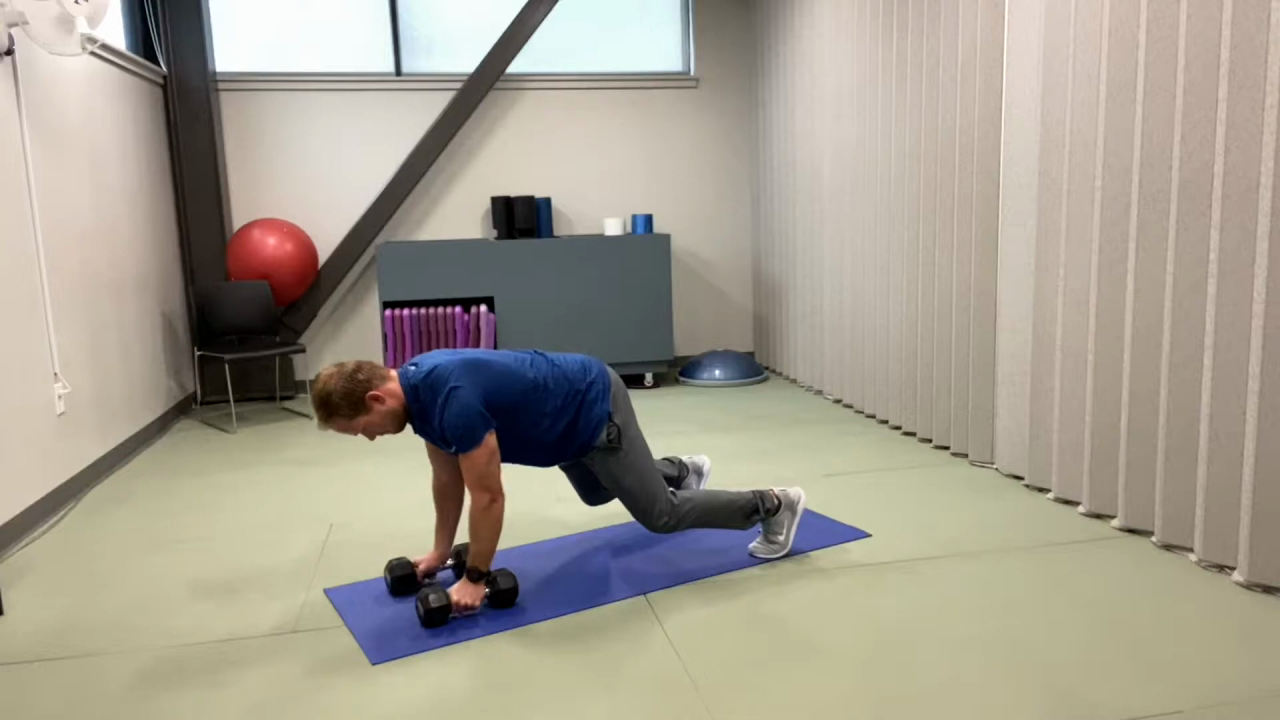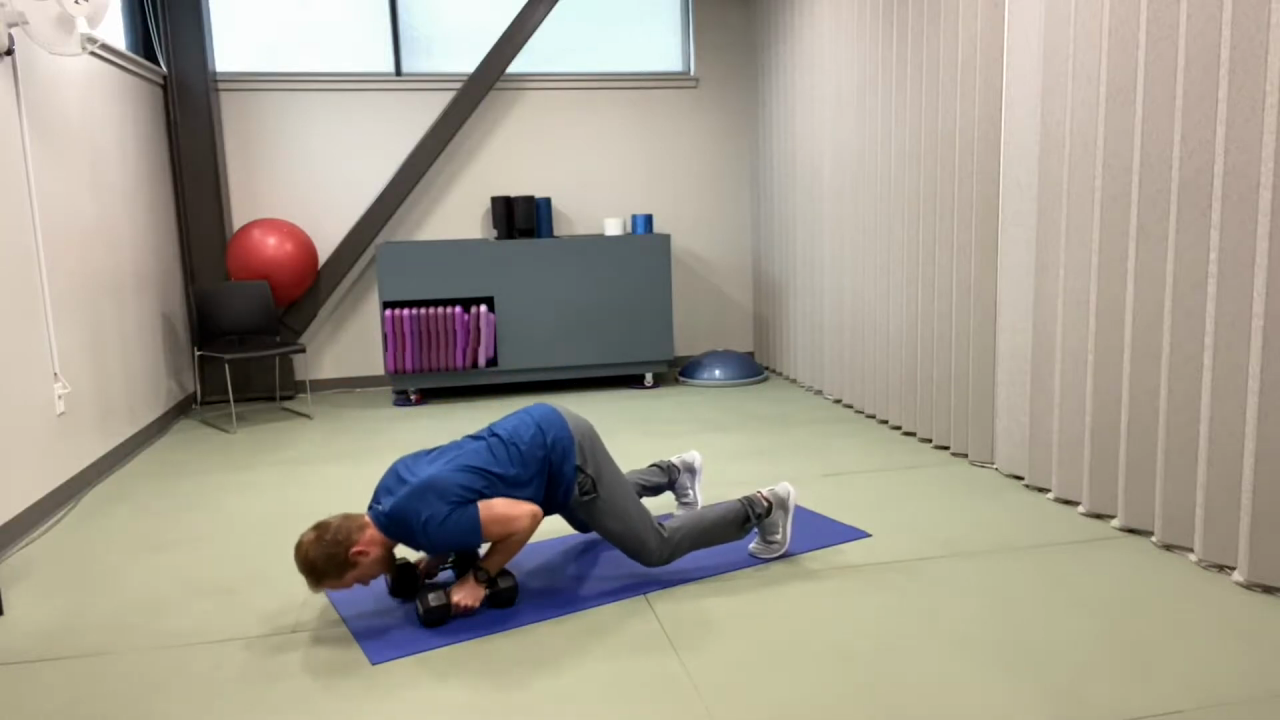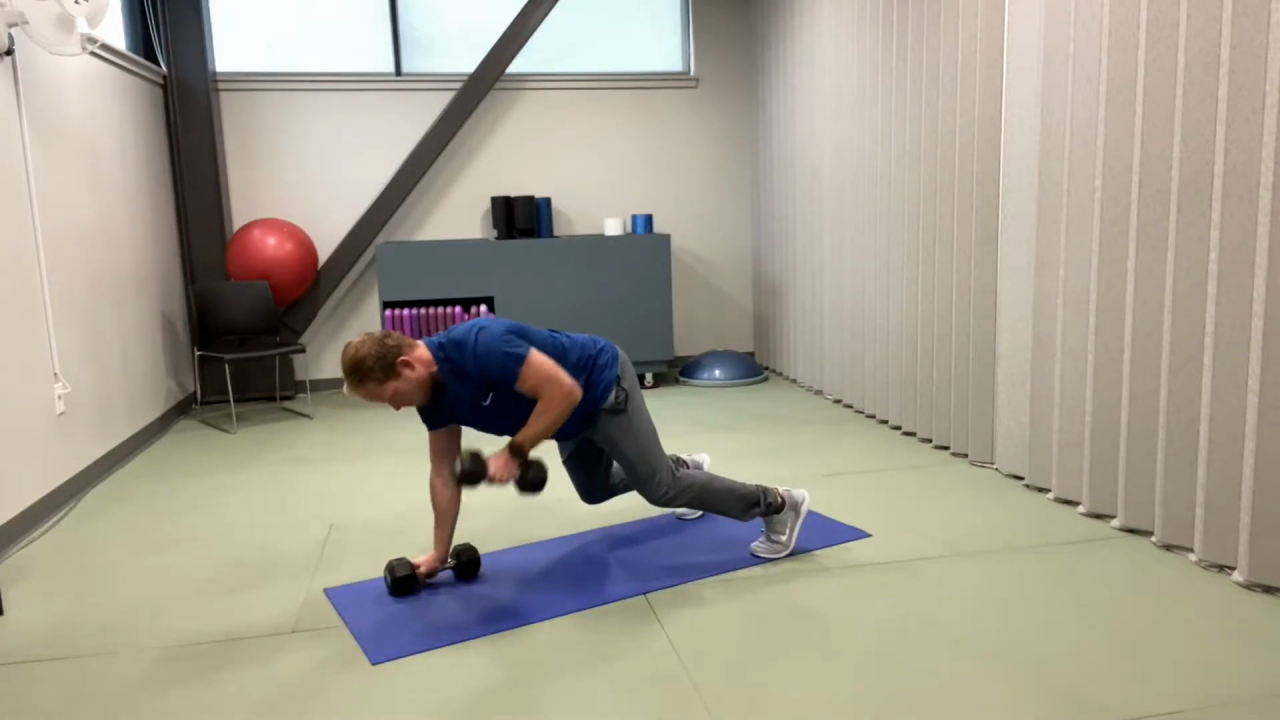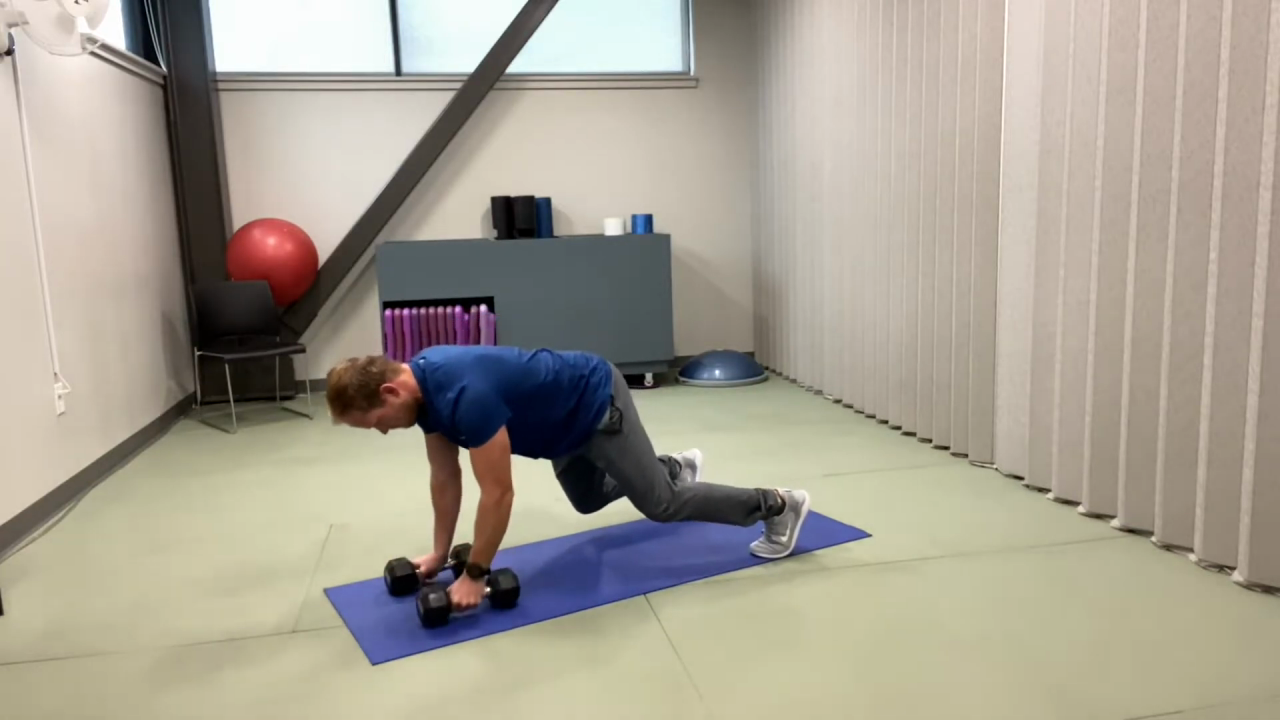
dt=1s
person 1, frame 1
left shoulder: (452, 399)
right shoulder: (416, 387)
left elbow: (488, 496)
right elbow: (447, 476)
left wrist: (475, 578)
right wrist: (440, 550)
left hip: (594, 406)
right hip: (573, 406)
left knee: (660, 513)
right knee: (598, 494)
left ankle: (772, 504)
right ankle: (683, 471)
person 1, frame 2
left shoulder: (427, 521)
right shoulder: (390, 494)
left elbow: (526, 517)
left wrist: (478, 578)
right wrist: (438, 558)
left hip: (564, 453)
right hip: (544, 429)
left knee: (654, 548)
right knee: (591, 517)
left ankle: (764, 506)
right ankle: (675, 472)
person 1, frame 3
left shoulder: (482, 346)
right shoulder: (433, 385)
left elbow: (566, 392)
right elbow: (444, 471)
left wrist: (513, 454)
right wrist: (439, 552)
left hip: (601, 383)
right hip: (575, 406)
left knee: (659, 487)
right knee: (595, 490)
left ankle: (777, 504)
right ankle: (684, 465)
person 1, frame 4
left shoulder: (466, 393)
right shoulder: (422, 385)
left elbow: (497, 493)
right elbow: (444, 475)
left wrist: (474, 575)
right wrist: (439, 553)
left hip: (595, 401)
right hip: (566, 415)
left knee: (659, 503)
right knee: (589, 499)
left ankle: (777, 505)
right ankle: (676, 465)
